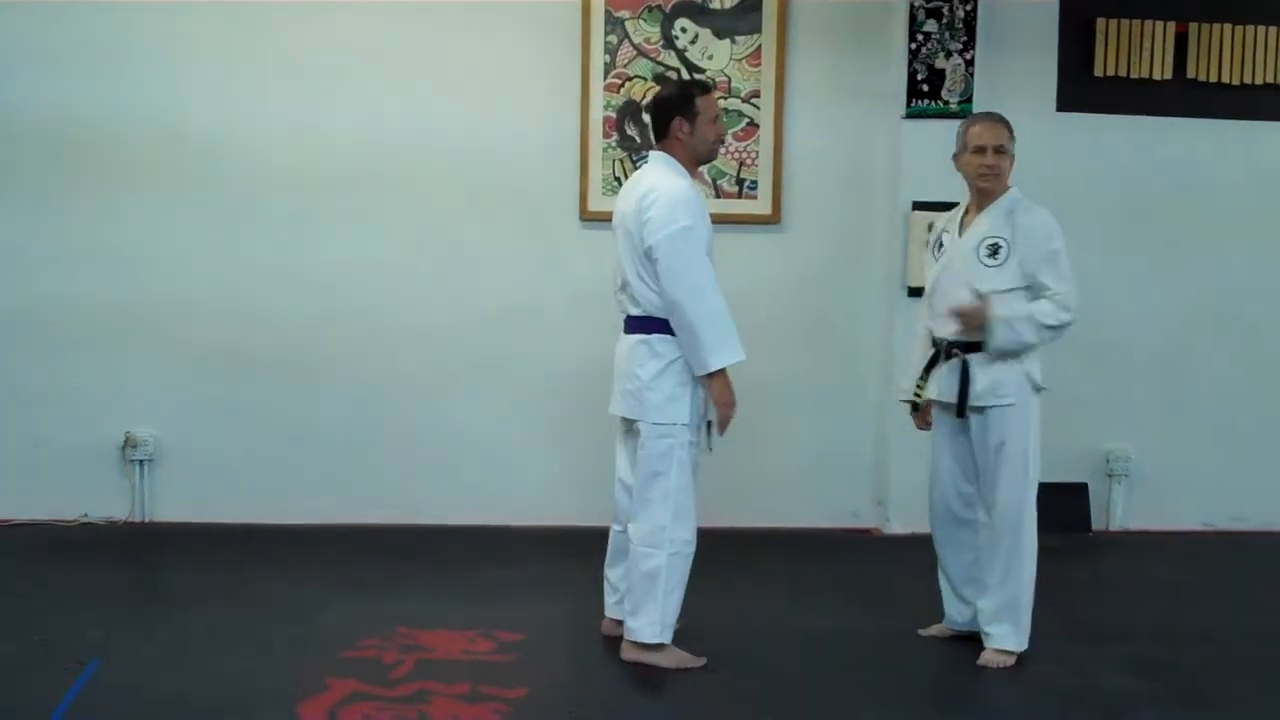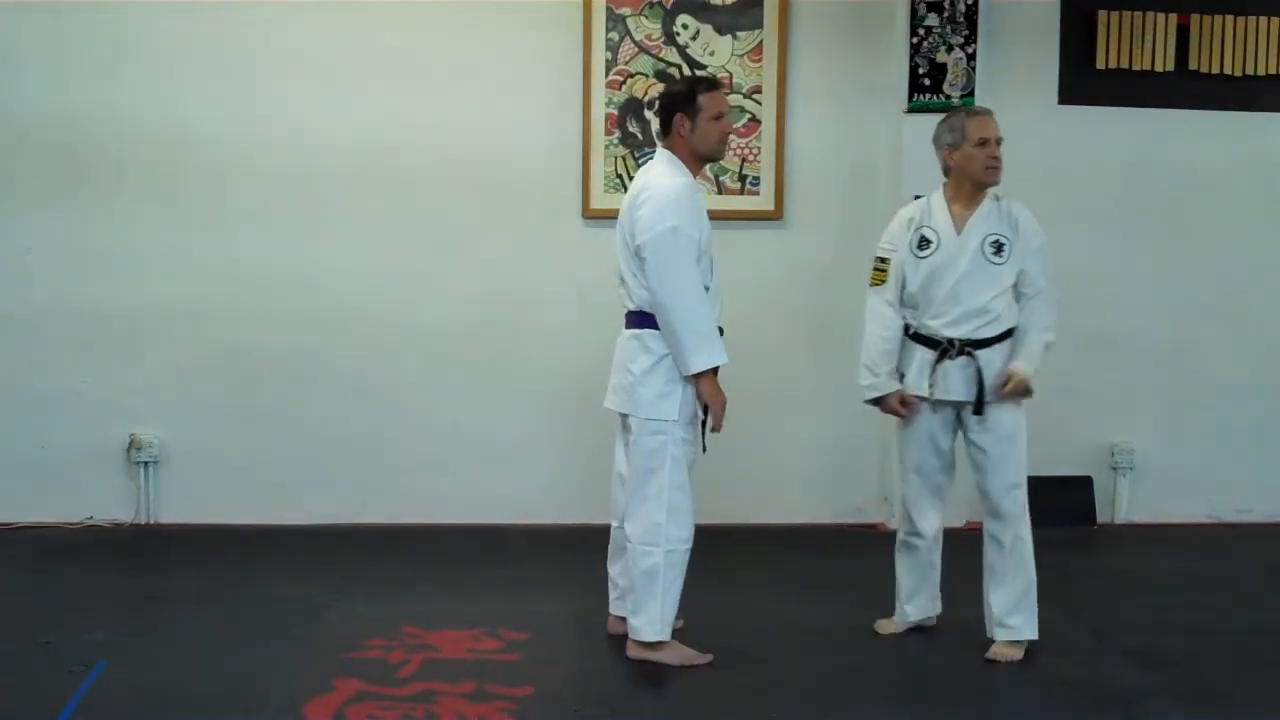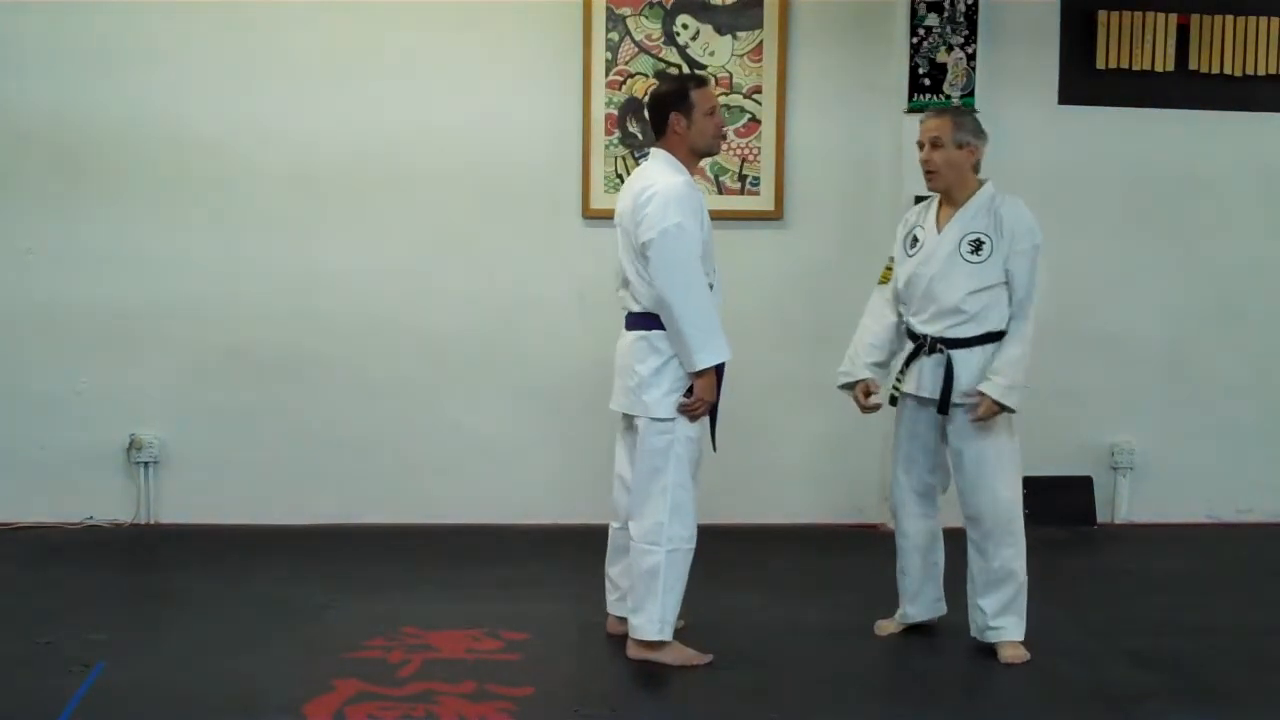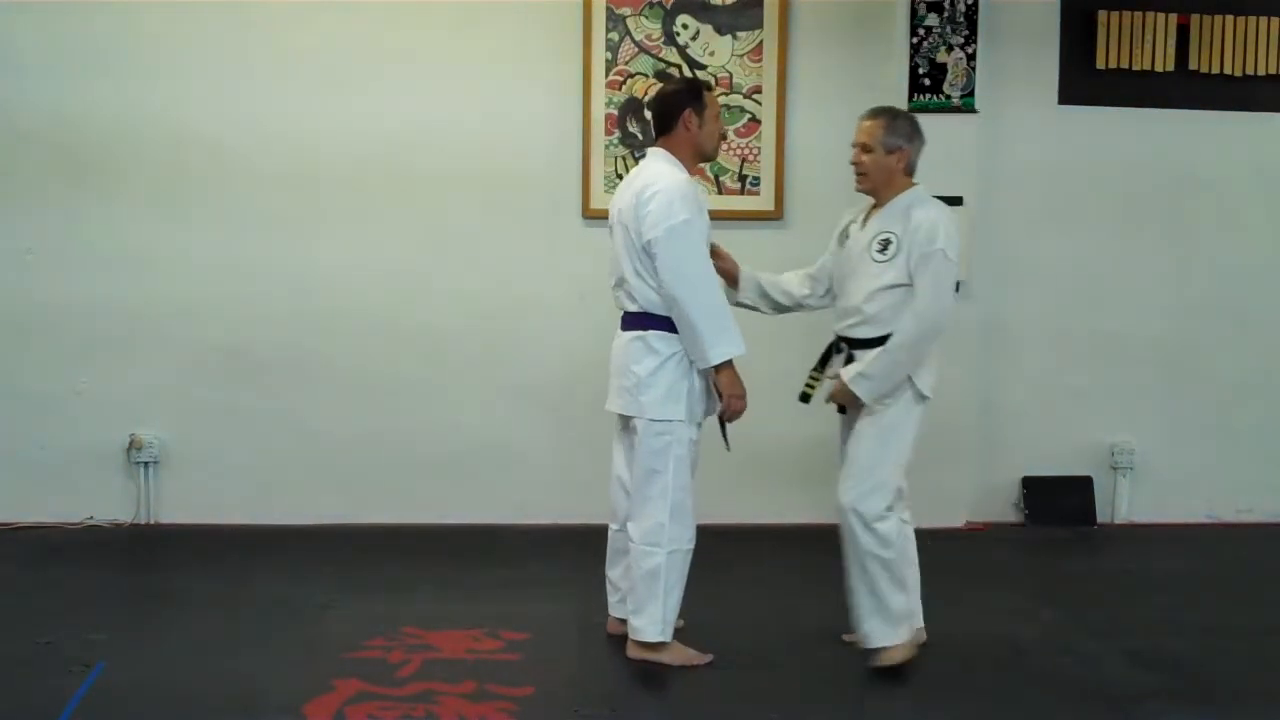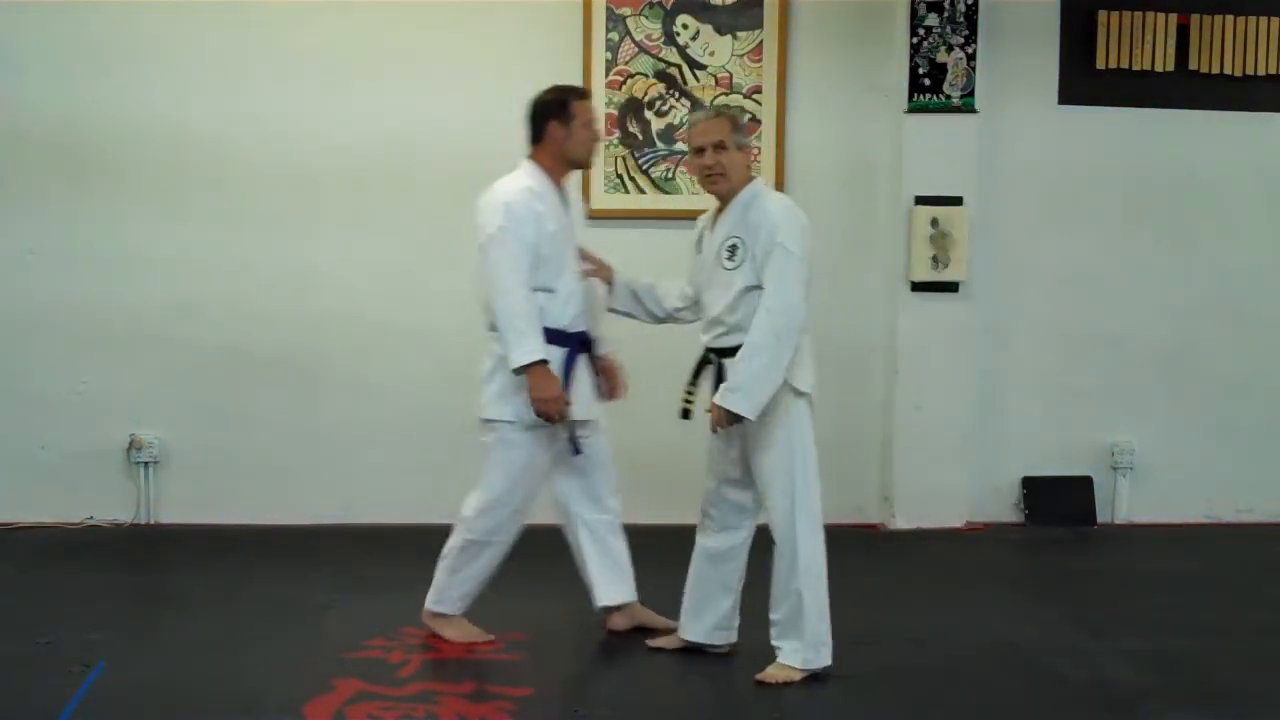
dt=1s
person 1, frame 1
left shoulder: (644, 185)
right shoulder: (674, 195)
right elbow: (691, 294)
right wrist: (718, 374)
left hip: (646, 353)
right hip: (669, 361)
left knee: (638, 497)
right knee: (666, 508)
left ankle: (622, 610)
right ankle: (646, 636)
person 1, frame 2
left shoulder: (660, 182)
right shoulder: (672, 192)
right elbow: (678, 294)
right wrist: (706, 374)
left hip: (651, 356)
right hip: (665, 362)
left knee: (638, 496)
right knee: (662, 505)
left ankle: (627, 609)
right ankle: (649, 634)
person 1, frame 3
left shoulder: (649, 181)
right shoulder: (673, 191)
right elbow: (681, 290)
right wrist: (705, 368)
left hip: (648, 350)
right hip: (668, 357)
left knee: (637, 493)
right knee: (665, 503)
left ankle: (625, 609)
right ankle: (649, 634)
person 1, frame 4
left shoulder: (638, 182)
right shoulder: (674, 190)
right elbow: (691, 288)
right wrist: (724, 366)
left hip: (640, 349)
right hip: (667, 358)
left knee: (635, 496)
right knee: (663, 505)
left ankle: (626, 609)
right ankle: (648, 634)
person 1, frame 5
left shoulder: (563, 198)
right shoulder: (510, 200)
right elbow: (509, 295)
left wrist: (598, 354)
right wrist: (536, 371)
left hip: (567, 366)
right hip: (532, 371)
left knee: (592, 492)
right knee: (499, 502)
left ankle: (620, 603)
right ankle: (443, 606)
person 2, frame 1
left shoulder: (1033, 223)
right shoulder: (947, 225)
left elbow: (1059, 307)
left wrist: (994, 323)
right wrist: (921, 386)
left hip: (1004, 381)
right hip: (950, 380)
left knee: (1007, 508)
right knee: (949, 505)
left ankle: (1005, 630)
right ankle: (964, 612)
person 2, frame 2
left shoulder: (1018, 222)
right shoulder: (910, 221)
left elbow: (1037, 299)
right elbow: (884, 307)
left wrist: (1025, 363)
right wrist: (882, 381)
left hip: (992, 376)
right hip: (925, 374)
left knee: (1004, 501)
right knee: (920, 496)
left ankle: (1011, 625)
right ankle: (915, 604)
person 2, frame 3
left shoulder: (1011, 218)
right shoulder: (915, 222)
left elbow: (1026, 312)
right elbow: (886, 303)
left wrist: (1002, 386)
right wrist: (862, 369)
left hip: (978, 377)
right hip: (919, 374)
left knee: (991, 505)
right knee: (911, 497)
left ankle: (1001, 625)
right ankle: (918, 605)
person 2, frame 4
left shoulder: (931, 221)
right shoulder: (856, 221)
left elbow: (927, 318)
right elbow: (813, 286)
left wrist: (864, 379)
right wrist: (741, 279)
left hip: (893, 379)
right hip: (855, 374)
left knee: (862, 502)
right knee: (876, 502)
left ankle: (893, 626)
right ankle: (896, 619)
person 2, frame 5
left shoulder: (776, 216)
right shoulder: (710, 224)
left elbow: (781, 315)
right elbow: (692, 302)
left wrist: (740, 394)
right wrist: (617, 284)
left hip: (771, 385)
right hip: (734, 383)
left knee: (791, 517)
right knee: (724, 512)
left ankle: (805, 649)
right ankle: (706, 627)
